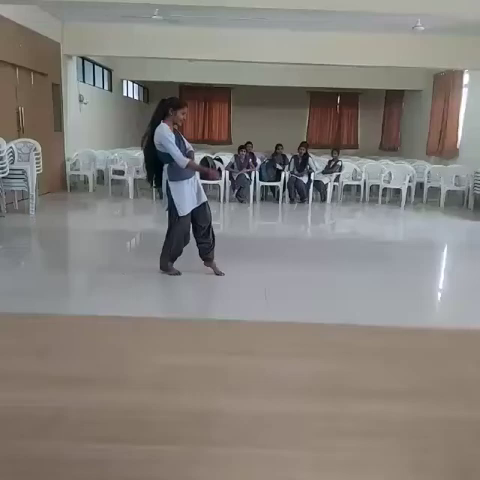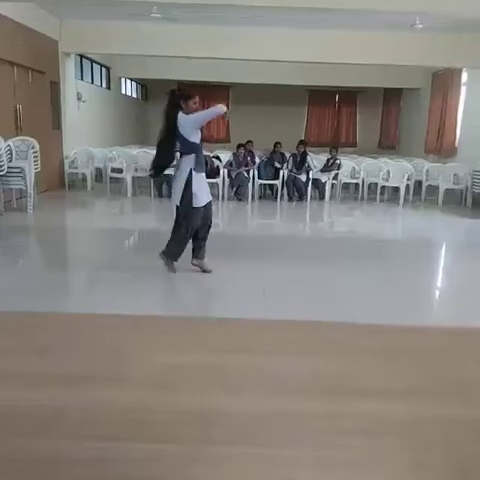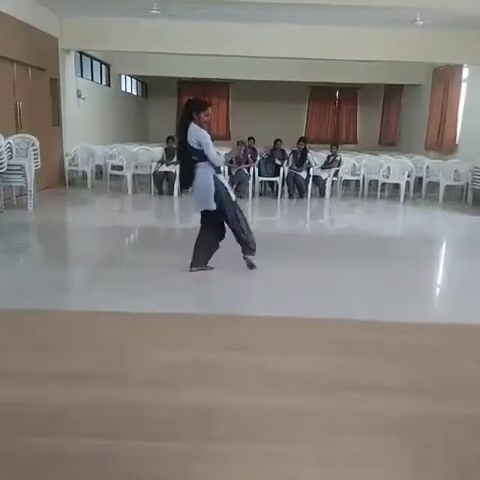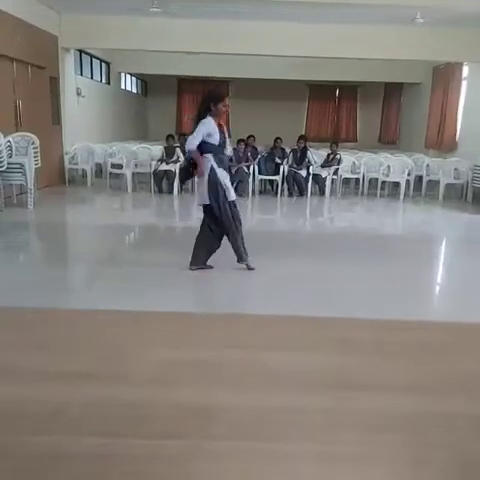
dt=0.4s
person 1, frame 1
left shoulder: (175, 131)
right shoulder: (162, 132)
left elbow: (189, 149)
right elbow: (181, 160)
left wrist: (194, 166)
right wrist: (207, 171)
left hip: (190, 180)
right hip: (177, 183)
left knee: (203, 219)
right knee: (180, 225)
left ankle: (209, 259)
right ankle: (166, 263)
person 1, frame 2
left shoulder: (180, 120)
right shoulder: (189, 120)
right elbow: (220, 109)
right wrist: (220, 108)
left hip: (194, 171)
right hip: (190, 171)
left knee: (205, 217)
right knee: (191, 219)
left ankle: (198, 257)
right ankle: (169, 255)
person 1, frame 3
left shoulder: (190, 130)
right shoulder: (200, 132)
right elbow: (215, 160)
left hip: (201, 180)
right hip: (211, 177)
left knee: (210, 222)
right knee: (233, 215)
left ankle: (198, 262)
right ankle: (248, 250)
person 1, frame 4
left shoulder: (219, 126)
right shoulder: (206, 123)
left elbow: (225, 149)
right elbow: (190, 144)
right wrist: (200, 162)
left hip: (220, 171)
right hip: (213, 171)
left knee: (213, 219)
right knee: (230, 215)
left ankle: (198, 260)
right ankle: (242, 256)
